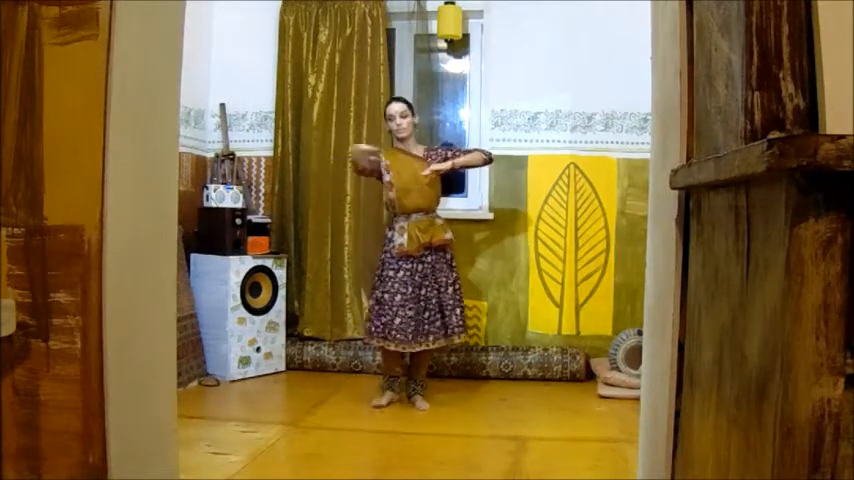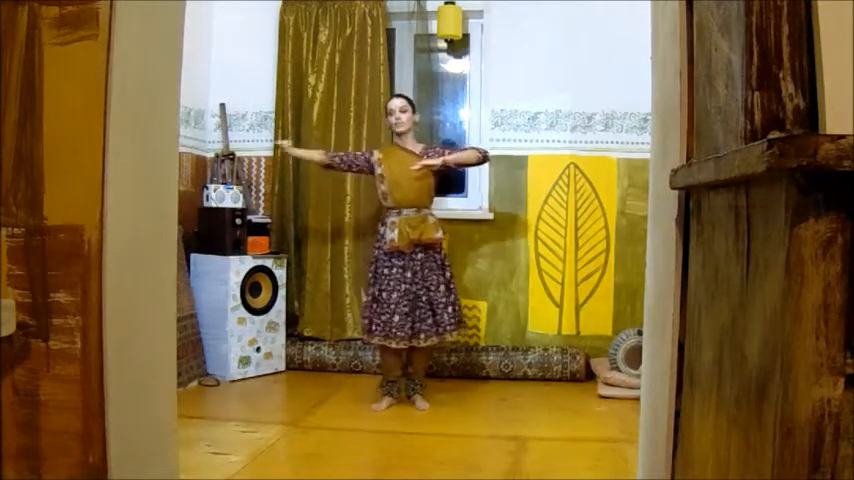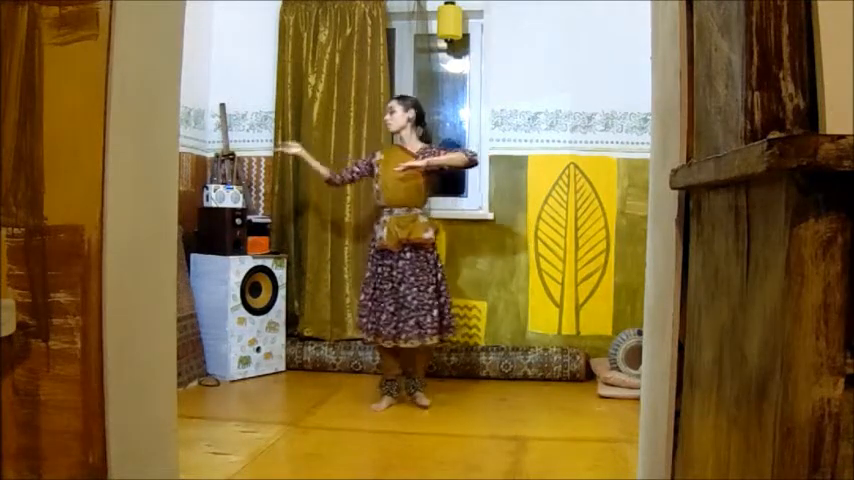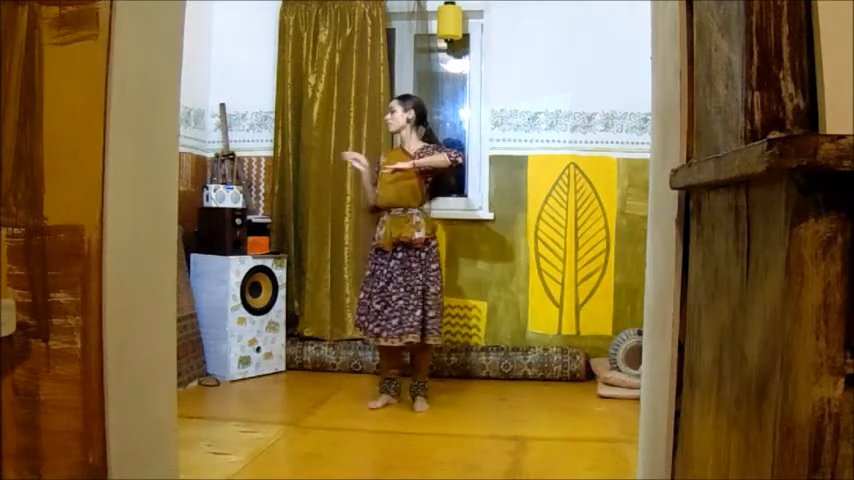
dt=0.2s
person 1, frame 1
left shoulder: (437, 153)
right shoulder: (381, 160)
left elbow: (484, 157)
right elbow: (360, 166)
left wrist: (446, 165)
right wrist: (360, 154)
left hip: (434, 242)
right hip: (400, 244)
left knee: (430, 319)
right knee: (393, 318)
left ankle: (416, 389)
right ankle: (390, 385)
person 1, frame 2
left shoulder: (433, 152)
right shoulder: (377, 157)
left elbow: (481, 155)
right elbow: (335, 161)
left wrist: (442, 161)
right wrist: (295, 151)
left hip: (426, 239)
right hip: (392, 239)
left knee: (427, 315)
right knee: (391, 316)
left ankle: (415, 388)
right ankle: (390, 389)
person 1, frame 3
left shoulder: (428, 152)
right shoulder: (379, 157)
left elbow: (469, 158)
right elbow: (336, 178)
left wrist: (424, 163)
right wrist: (302, 154)
left hip: (418, 239)
right hip: (385, 238)
left knee: (421, 316)
right knee: (383, 315)
left ankle: (417, 386)
right ankle: (389, 389)
person 1, frame 4
left shoulder: (428, 152)
right shoulder: (386, 158)
left elbow: (455, 159)
left wrist: (410, 164)
right wrist: (364, 171)
left hip: (416, 239)
right hip: (385, 238)
left knee: (417, 316)
right knee: (381, 314)
left ankle: (419, 391)
right ankle: (389, 389)
